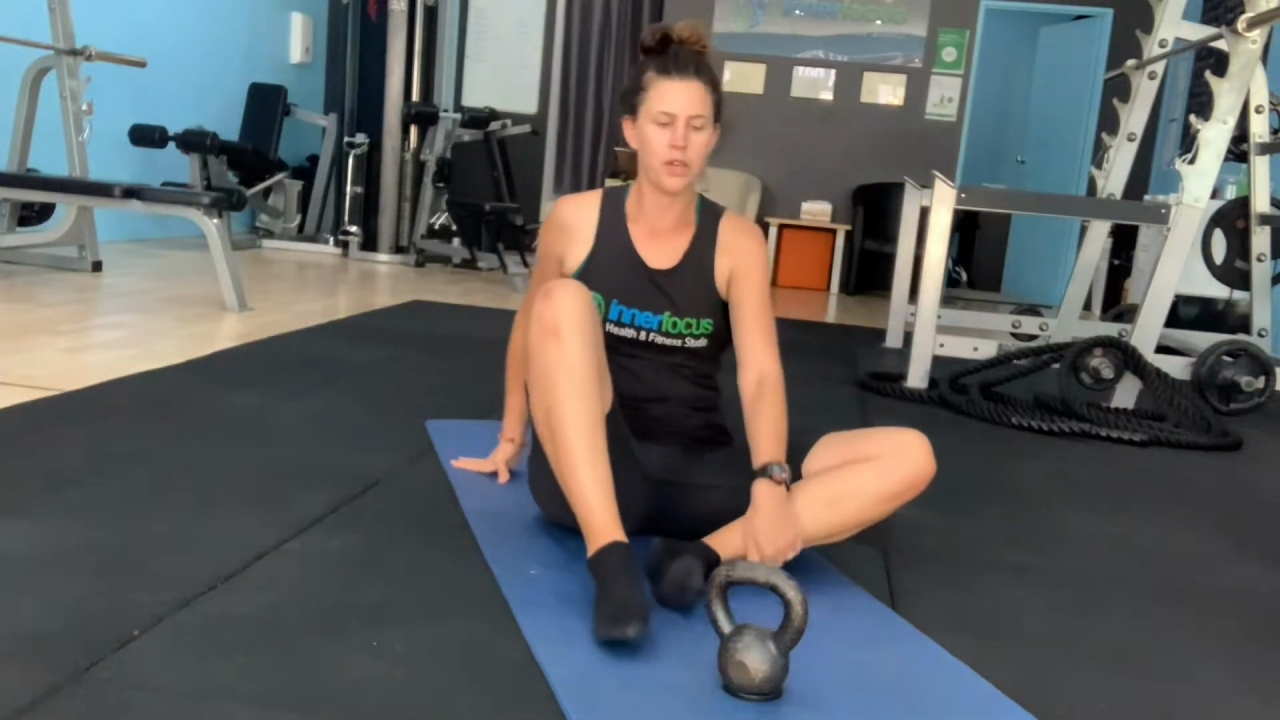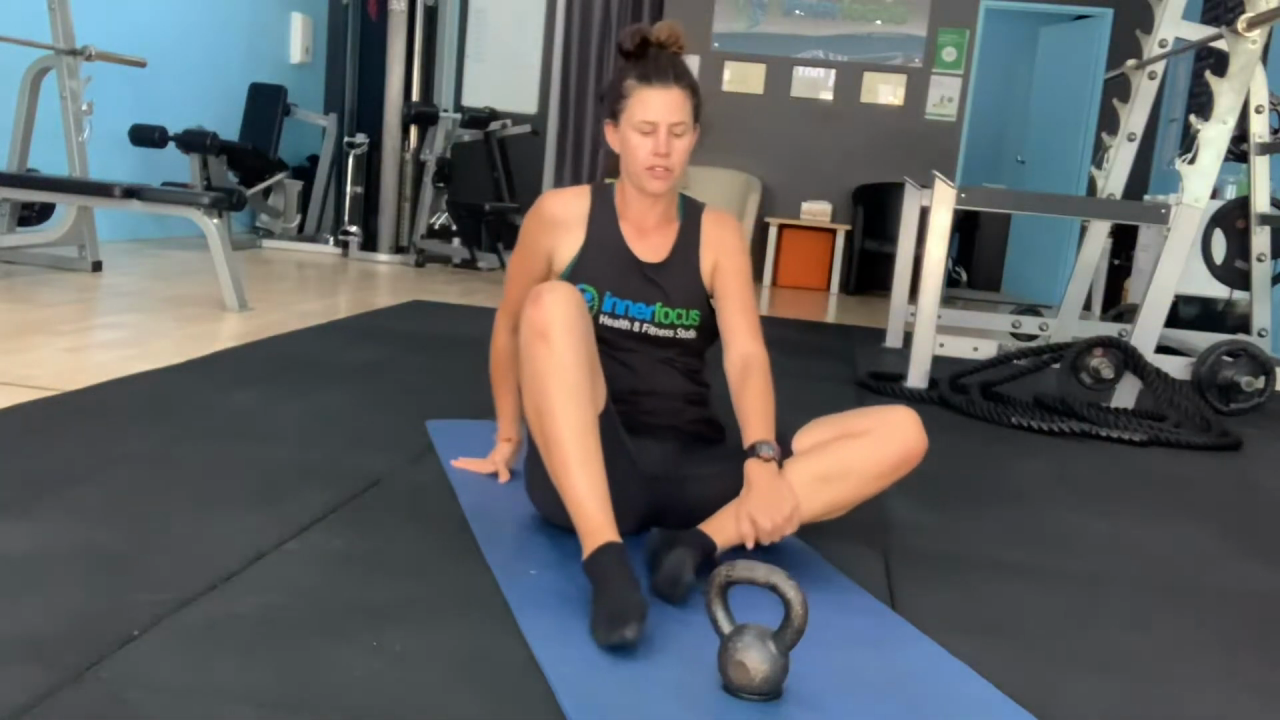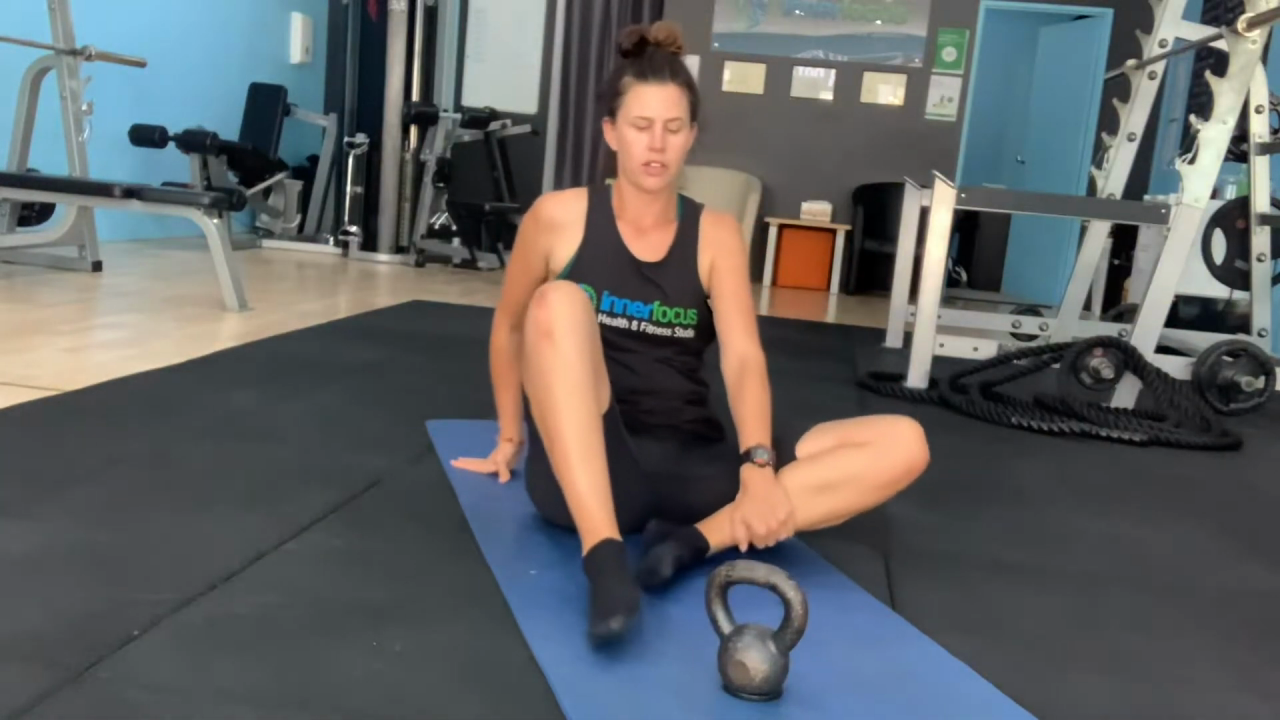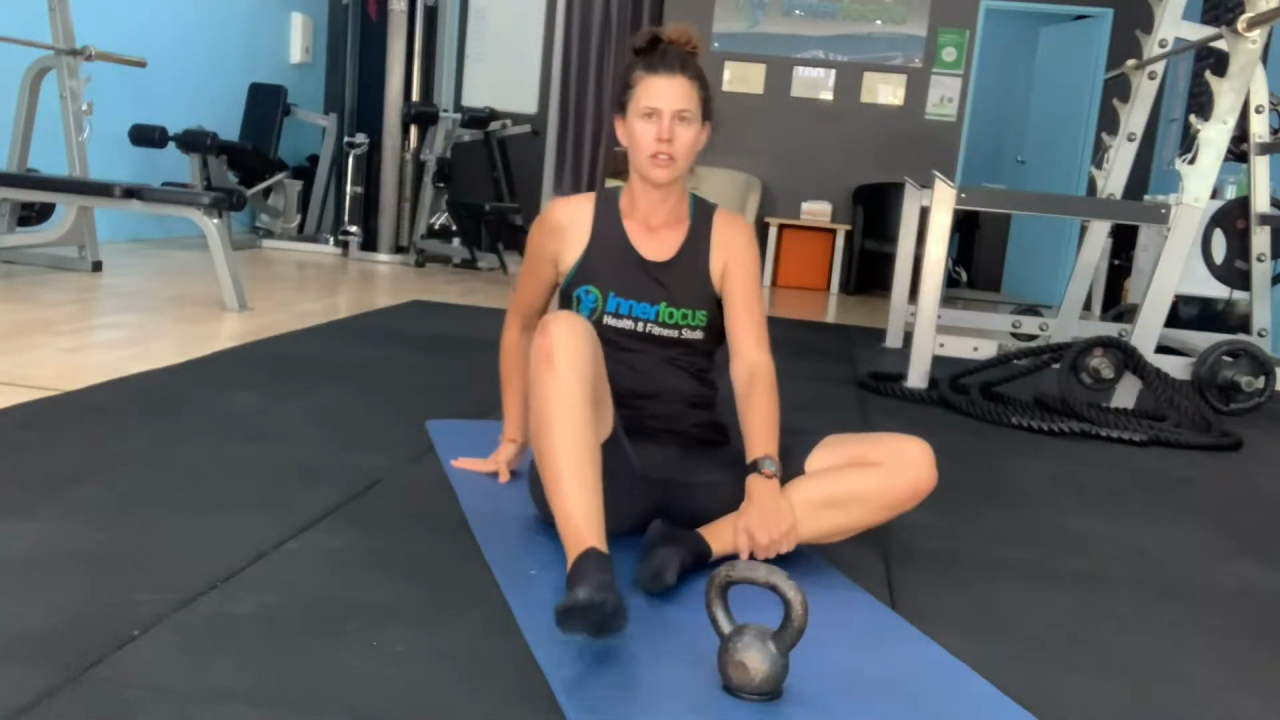
dt=0.3s
person 1, frame 1
left shoulder: (737, 239)
right shoulder: (576, 218)
left elbow: (760, 370)
right elbow: (530, 328)
left wrist: (769, 483)
right wrist: (511, 438)
left hip: (695, 473)
right hip: (589, 473)
left knee: (908, 457)
right knee: (563, 299)
left ankle: (707, 551)
right ankle: (609, 558)
person 1, frame 2
left shoulder: (719, 233)
right shoulder: (562, 214)
left elbow: (745, 355)
right elbow: (510, 326)
left wrist: (762, 464)
right wrist: (508, 439)
left hip: (689, 467)
right hip: (585, 472)
left knee: (900, 432)
right knee: (553, 302)
left ankle: (703, 540)
right ankle: (604, 558)
person 1, frame 3
left shoulder: (716, 234)
right shoulder: (558, 217)
left elbow: (742, 357)
right elbow: (508, 328)
left wrist: (758, 468)
right wrist: (510, 439)
left hip: (689, 465)
right hip: (588, 468)
left knee: (902, 445)
right knee: (559, 304)
left ankle: (698, 537)
right ankle: (604, 558)
person 1, frame 4
left shoulder: (729, 236)
right shoulder: (568, 222)
left elbow: (752, 365)
right elbow: (521, 328)
left wrist: (764, 480)
right wrist: (514, 439)
left hip: (695, 468)
right hip: (595, 468)
left knee: (911, 466)
right knee: (562, 331)
left ankle: (702, 543)
right ankle: (589, 568)
